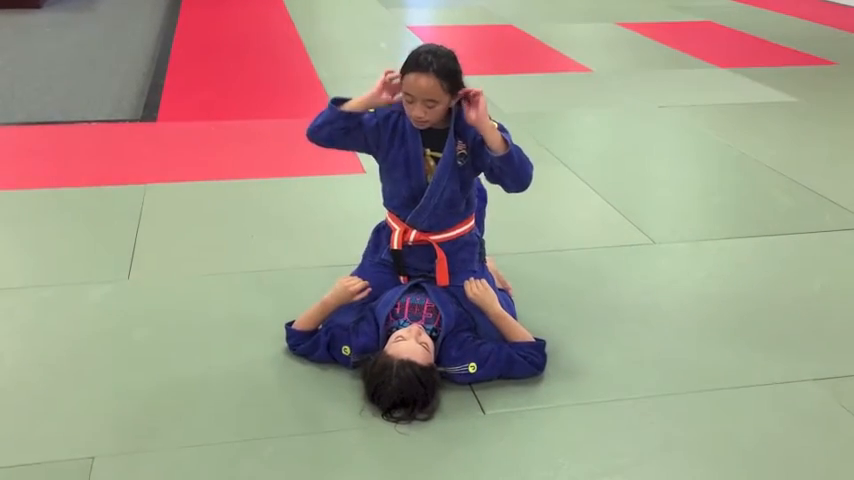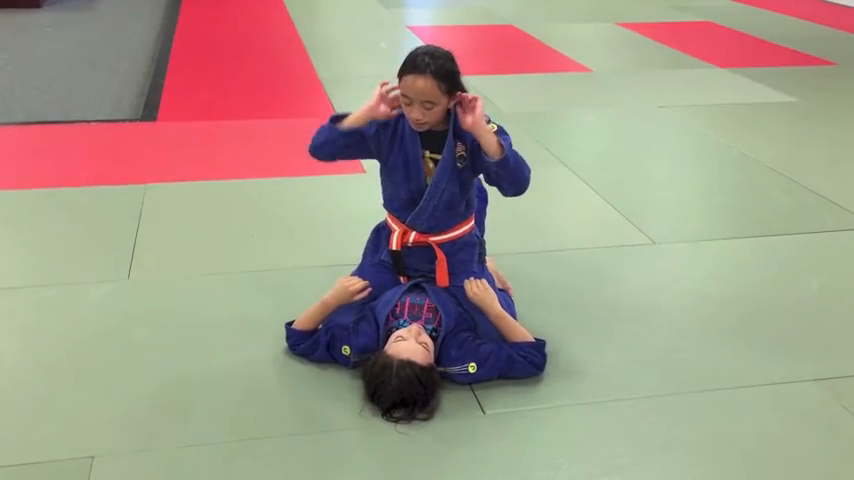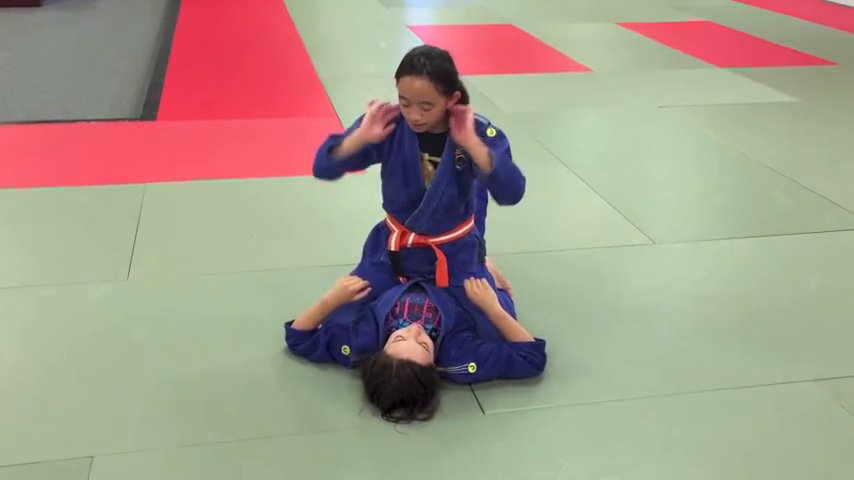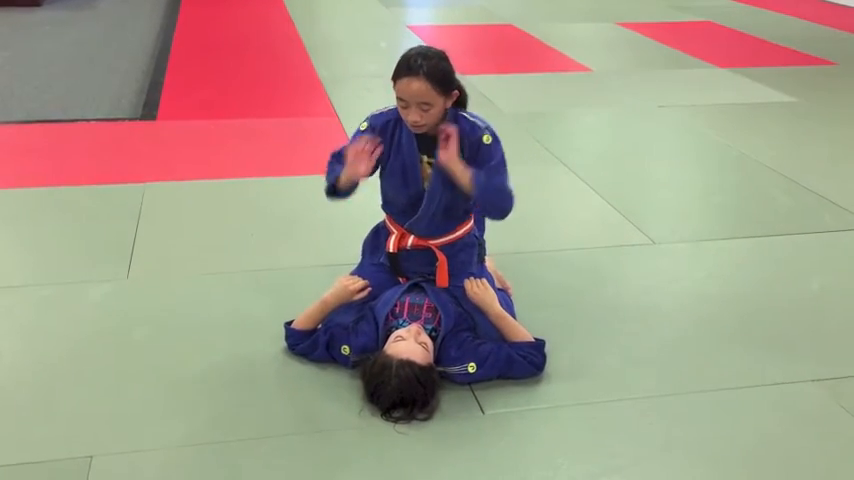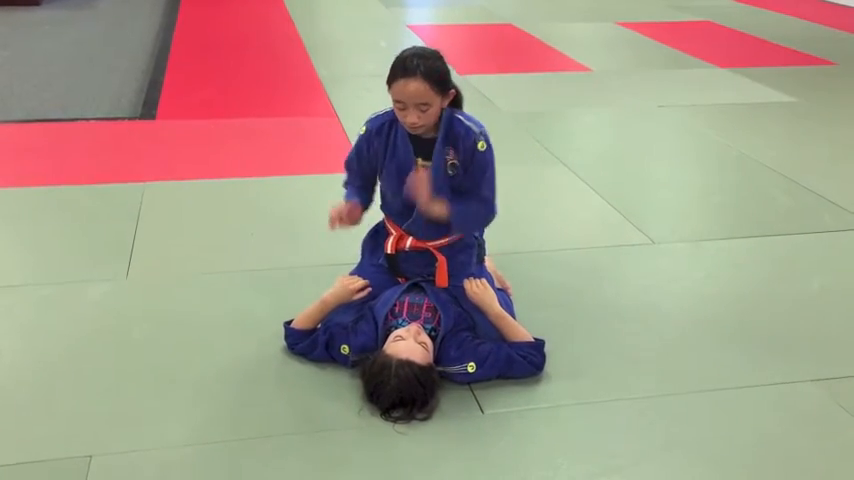
dt=0.1s
person 1, frame 1
left shoulder: (472, 129)
right shoulder: (387, 122)
left elbow: (519, 179)
right elbow: (320, 133)
left wrist: (484, 126)
right wrist: (370, 100)
left hip: (455, 251)
right hip: (395, 244)
left ankle: (483, 271)
person 1, frame 2
left shoulder: (471, 132)
right shoulder: (387, 126)
left elbow: (516, 184)
right elbow: (321, 148)
left wrist: (481, 131)
right wrist: (367, 114)
left hip: (455, 251)
right hip: (395, 245)
left ankle: (483, 270)
person 1, frame 3
left shoulder: (477, 131)
right shoulder: (388, 123)
left elbow: (511, 192)
right elbow: (324, 168)
left wrist: (471, 143)
right wrist: (361, 136)
left hip: (456, 251)
right hip: (394, 246)
right knee: (339, 327)
left ankle: (483, 273)
person 1, frame 4
left shoulder: (474, 135)
right shoulder: (382, 127)
left elbow: (500, 206)
right elbow: (337, 168)
left wrist: (455, 167)
right wrist: (350, 175)
left hip: (454, 253)
right hip: (395, 247)
left ankle: (481, 273)
person 1, frame 5
left shoulder: (471, 138)
right shoulder: (378, 130)
left elbow: (480, 211)
right elbow: (361, 178)
left wrist: (432, 206)
right wrist: (353, 207)
left hip: (451, 252)
right hip: (393, 245)
left ankle: (481, 270)
person 2, frame 1
left shoulder: (361, 345)
right shoulder: (457, 360)
left elbow: (299, 338)
right elbow: (534, 358)
left wrist: (331, 300)
right wrist: (493, 308)
person 2, frame 2
left shoulder: (361, 345)
right shoulder: (457, 361)
left elbow: (299, 338)
right elbow: (533, 358)
left wrist: (331, 300)
right wrist: (493, 308)
person 2, frame 3
left shoulder: (361, 344)
right shoulder: (458, 359)
left elbow: (298, 337)
right elbow: (532, 357)
left wrist: (331, 299)
right wrist: (493, 307)
person 2, frame 4
left shoulder: (361, 345)
right shoulder: (457, 360)
left elbow: (298, 337)
right elbow: (532, 357)
left wrist: (331, 299)
right wrist: (493, 307)
person 2, frame 5
left shoulder: (361, 344)
right shoulder: (456, 359)
left elbow: (297, 337)
right elbow: (532, 357)
left wrist: (330, 298)
right wrist: (493, 307)
